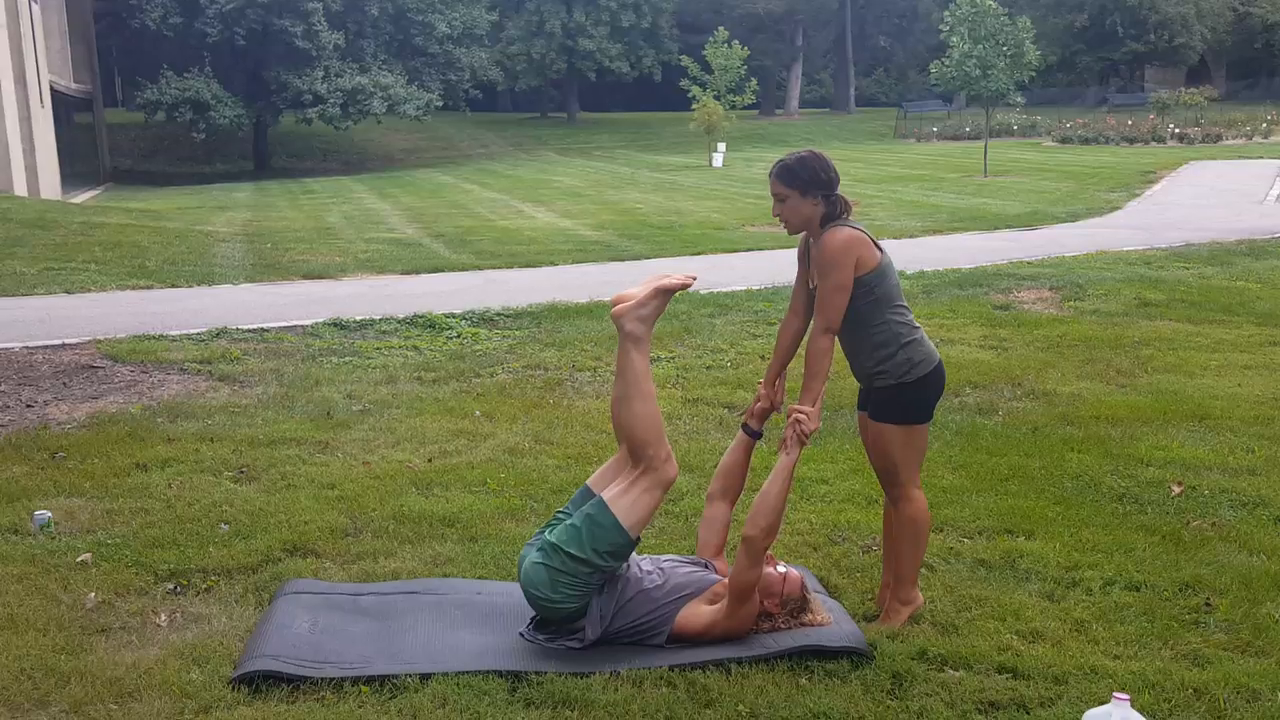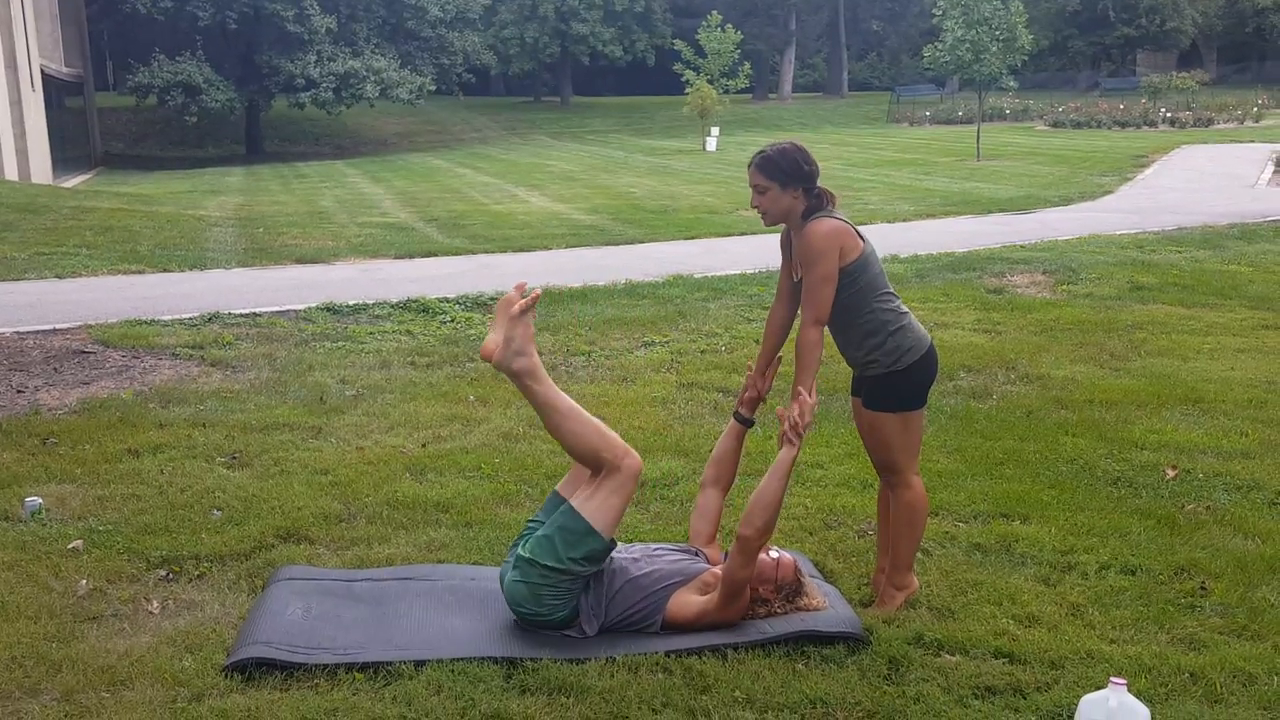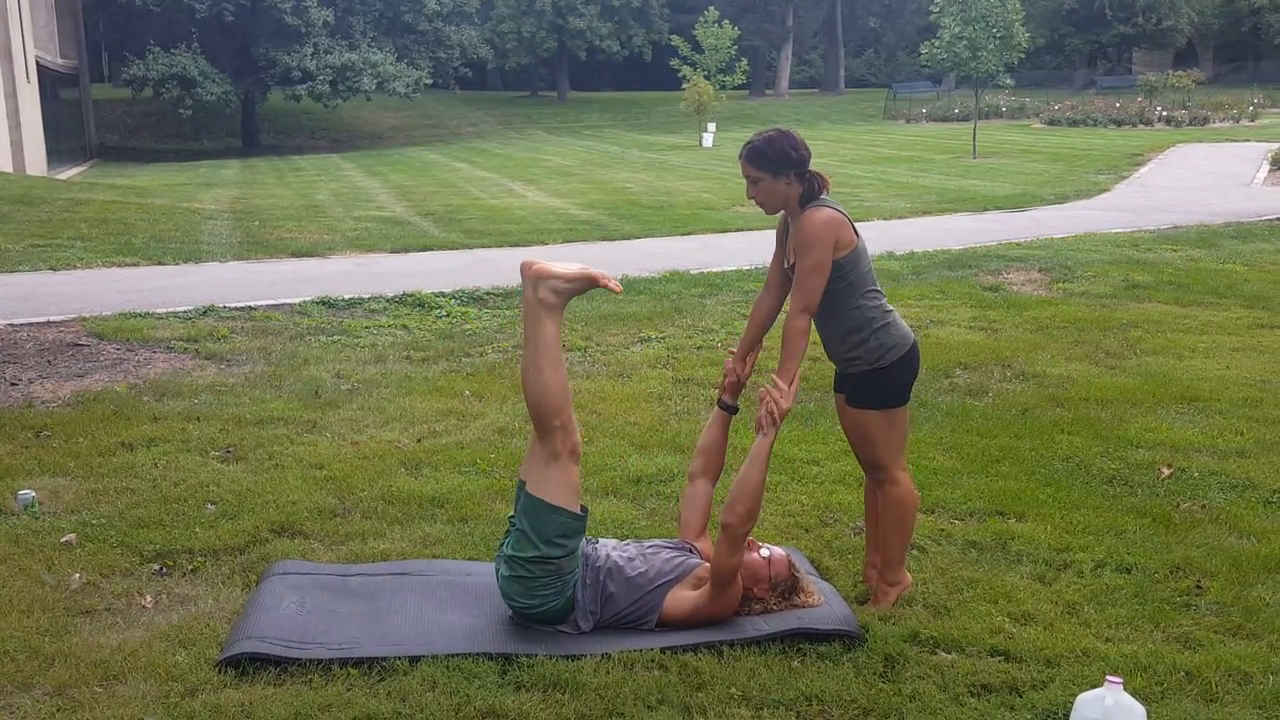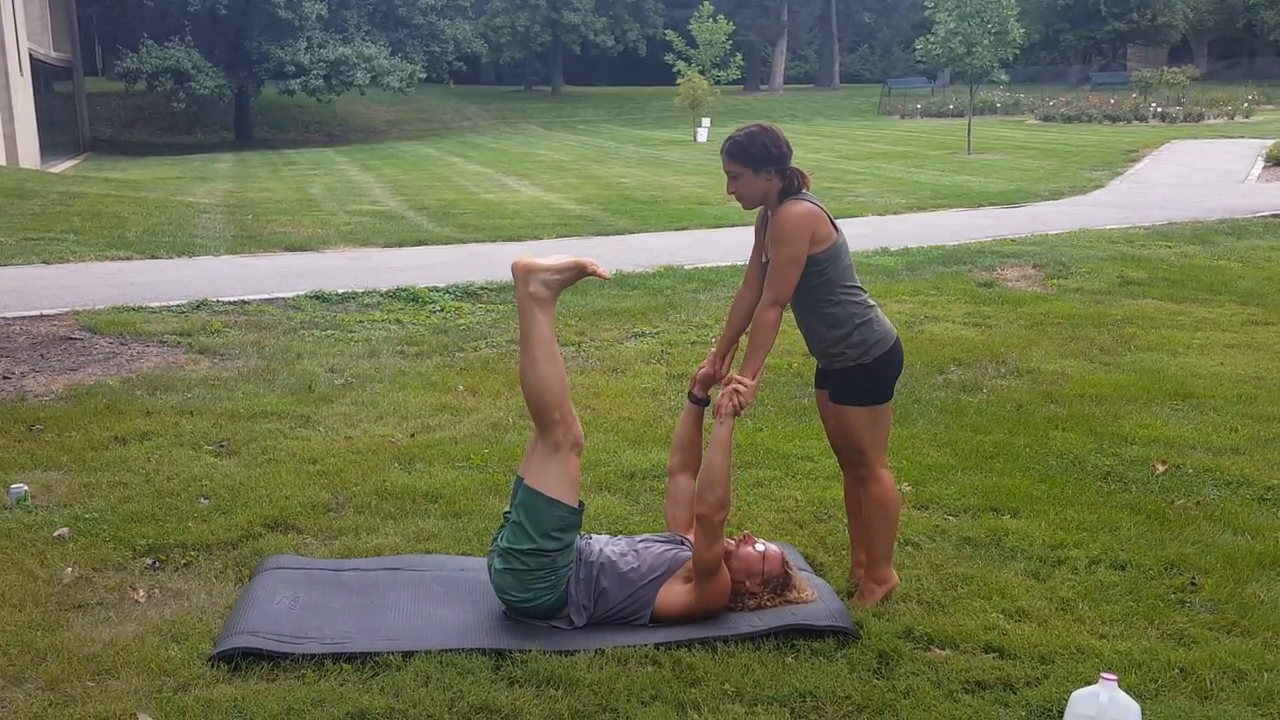
dt=1s
person 1, frame 1
left shoulder: (839, 243)
right shoulder: (812, 244)
left elbow: (825, 331)
right elbow: (797, 315)
left wrist: (807, 405)
right wrist: (771, 379)
left hip: (909, 376)
right hip: (879, 378)
left knee: (903, 487)
right knee: (891, 486)
left ankle: (906, 593)
right ankle: (890, 585)
person 1, frame 2
left shoulder: (820, 234)
right shoulder: (793, 235)
left elbow: (813, 323)
right elbow: (784, 307)
left hip: (901, 361)
right hip: (874, 364)
left knee: (901, 474)
right knee: (885, 471)
left ankle: (902, 578)
right ankle: (885, 568)
person 1, frame 3
left shoulder: (819, 222)
right shoulder: (790, 223)
left elbow: (801, 311)
right elbow: (771, 295)
left wrist: (783, 385)
right wrist: (740, 356)
left hip: (882, 358)
right hip: (855, 361)
left knee: (888, 470)
right knee: (872, 467)
left ankle: (893, 575)
right ankle: (874, 566)
person 1, frame 4
left shoulder: (797, 216)
right shoulder: (770, 217)
left elbow: (773, 303)
right elbow: (750, 290)
left wrist: (748, 377)
right wrist: (720, 356)
left hip: (866, 355)
right hip: (836, 358)
left knee: (870, 467)
right knee: (850, 463)
left ankle: (881, 574)
right ankle: (860, 564)
person 2, frame 1
left shoulder: (735, 616)
right shoulder: (714, 573)
left elbow: (756, 536)
right elbow: (719, 497)
left wrist: (789, 456)
right wrist: (753, 425)
left hip: (558, 582)
right hip: (548, 561)
left knee: (656, 467)
right knee: (639, 455)
left ankle: (635, 330)
right ankle: (635, 325)
person 2, frame 2
left shoulder: (728, 605)
right shoulder: (707, 562)
left elbow: (750, 534)
right elbow: (713, 485)
left wrist: (789, 450)
right wrist: (744, 414)
left hip: (541, 589)
left knee: (622, 464)
right knee: (602, 453)
left ankle: (524, 364)
right ankle: (515, 360)
person 2, frame 3
left shoulder: (721, 599)
right shoulder: (699, 557)
left elbow: (735, 522)
right elbow: (700, 476)
left wrist: (766, 435)
right wrist: (728, 400)
left hip: (544, 588)
right hip: (544, 573)
left knee: (560, 442)
right knee: (552, 433)
left ankle: (548, 298)
right ankle: (541, 293)
person 2, frame 4
left shoulder: (712, 591)
right shoulder: (689, 550)
left elbow: (710, 512)
right elbow: (682, 471)
left wrist: (724, 422)
right wrist: (698, 396)
left hip: (537, 582)
right hip: (525, 566)
left knee: (561, 436)
right knee: (555, 432)
left ankle: (537, 292)
right ankle: (536, 291)
